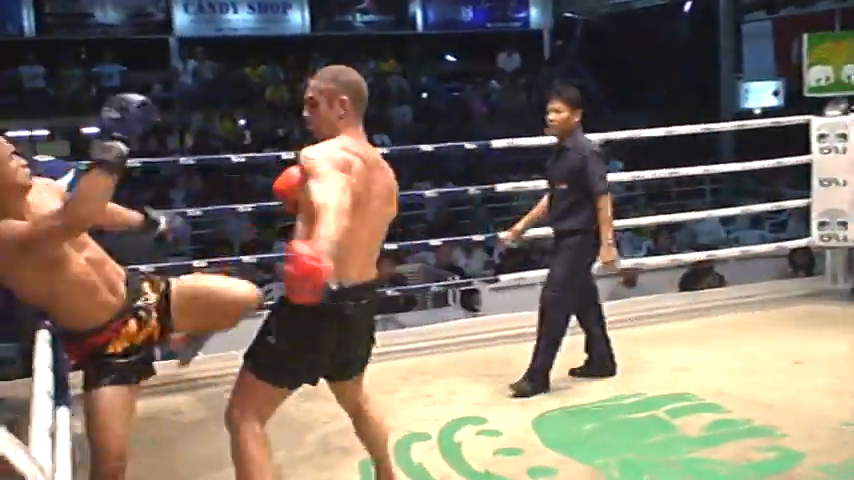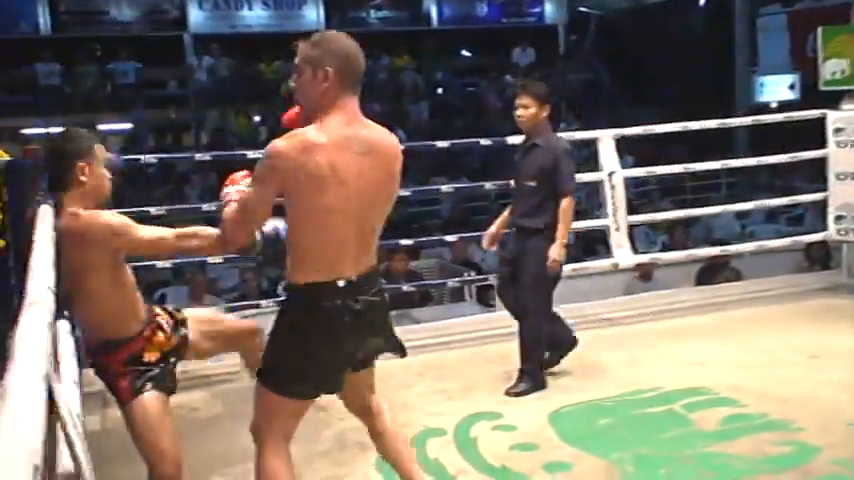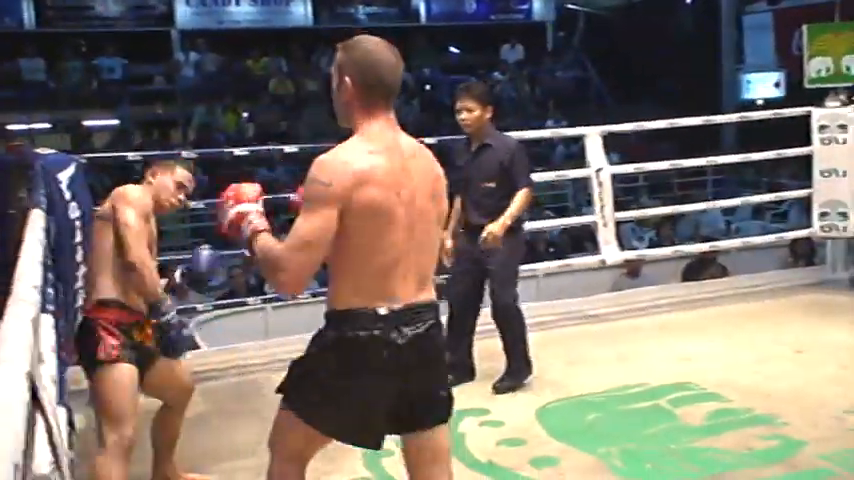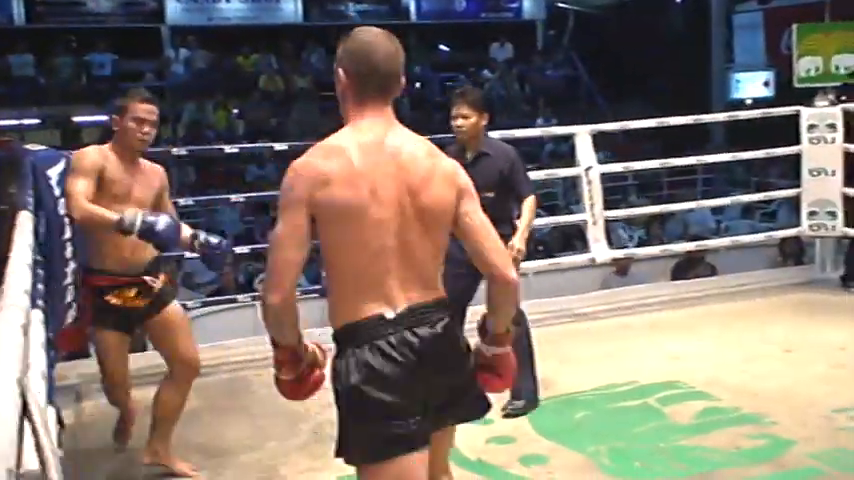
dt=0.3s
person 1, frame 1
left shoulder: (319, 156)
right shoulder: (385, 174)
left elbow: (332, 203)
left wrist: (318, 251)
left hip: (317, 312)
right hip: (356, 303)
left knee: (244, 418)
right knee: (354, 399)
person 1, frame 2
left shoulder: (292, 151)
right shoulder: (389, 148)
left elbow: (233, 231)
left wrist: (235, 192)
left hip: (315, 309)
right hip: (368, 298)
left knee: (270, 435)
right knee: (364, 400)
person 1, frame 3
left shoulder: (339, 167)
right shoulder: (430, 166)
left elbow: (287, 276)
left wrist: (249, 224)
left hip: (358, 339)
right hip: (423, 334)
person 1, frame 4
left shoulder: (311, 171)
right shoulder: (443, 169)
left elbow: (277, 297)
right elbow: (505, 276)
left wrist: (291, 354)
right wrist: (496, 342)
left hip: (371, 352)
right hip: (439, 339)
person 2, frame 1
left shoulder: (42, 189)
left elbow: (97, 210)
right elbow: (70, 223)
left wrist: (148, 221)
right wrist: (112, 147)
left hip: (139, 297)
right hip: (103, 347)
left knee: (248, 298)
left ankle: (193, 337)
person 2, frame 2
left shoulder: (70, 221)
right shoulder: (84, 224)
right elbow: (182, 241)
left hip: (153, 326)
right hip: (124, 359)
left knee: (248, 332)
person 2, frame 3
left shoulder: (146, 221)
right shoulder: (130, 196)
right elbow: (137, 260)
right wrist: (165, 311)
left hip: (137, 329)
right hip: (108, 328)
left knee: (181, 391)
right knee: (119, 440)
person 2, frame 4
left shoulder: (156, 173)
right shoulder: (89, 159)
right elbow: (78, 210)
left wrist: (199, 241)
right wrist: (136, 223)
left hip: (152, 280)
right hip: (106, 288)
left knee: (187, 361)
right knee: (115, 384)
right ankle: (127, 413)
person 3, frame 1
left shoulder: (587, 152)
right shoulder: (559, 152)
left elbow: (602, 198)
left wrist: (607, 243)
right wrist: (522, 225)
left hip: (579, 239)
right hip: (564, 238)
left knee: (553, 302)
right knee: (583, 300)
left ankle: (538, 376)
right ankle: (601, 361)
person 3, frame 2
left shoulder: (558, 149)
right shoulder: (524, 148)
left elbow: (568, 198)
left wrist: (560, 243)
right wrist: (498, 225)
left hip: (543, 240)
right hip: (521, 235)
left knee: (533, 304)
right knee: (508, 292)
left ankle: (532, 375)
right ankle: (560, 338)
person 3, frame 3
left shoulder: (509, 147)
right shoulder: (461, 151)
left elbow: (524, 191)
left wrist: (502, 223)
right wrist: (450, 234)
left hip: (504, 238)
right hip: (471, 237)
left knee: (503, 301)
right knee: (459, 301)
left ankle: (518, 367)
right ankle: (460, 366)
person 3, frame 4
left shoulder: (505, 155)
right shoulder: (450, 158)
left elbow: (528, 197)
left wrist: (520, 234)
left hip: (501, 241)
right knee: (452, 305)
left ankle: (525, 390)
